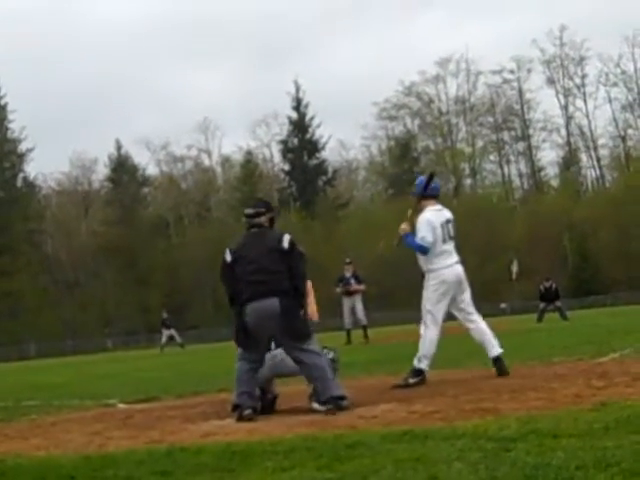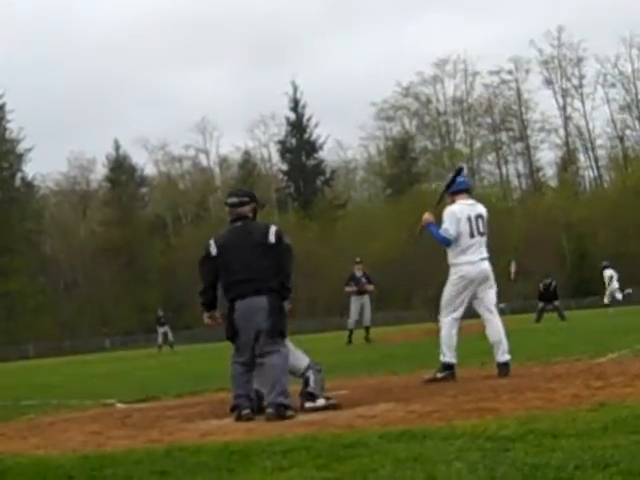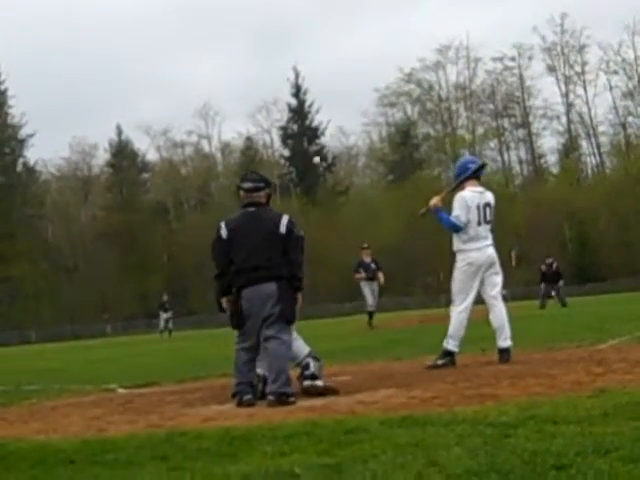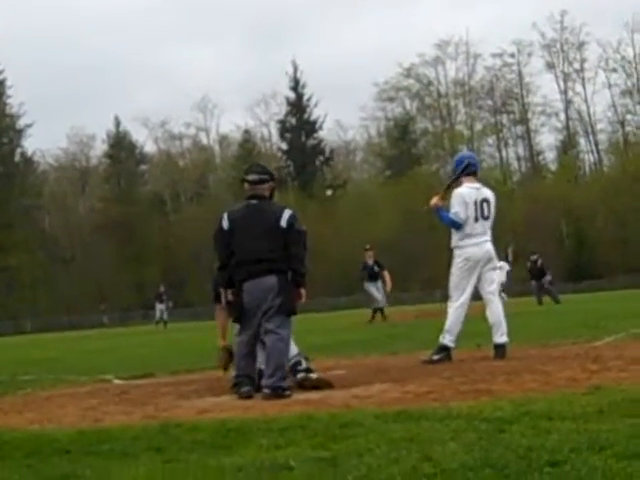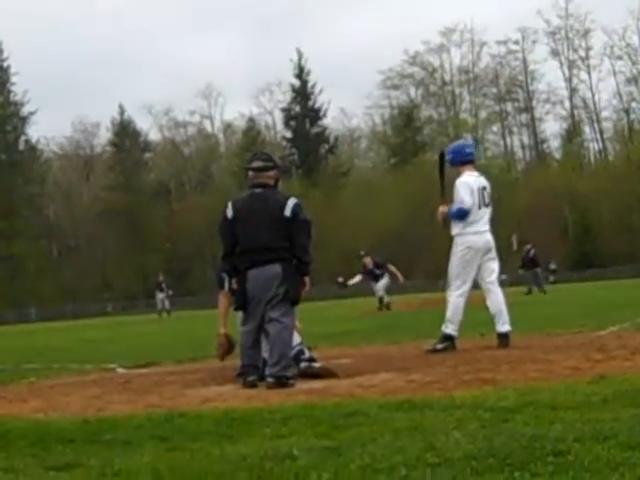
dt=0.4s
person 1, frame 1
left shoulder: (233, 251)
right shoulder: (284, 240)
left elbow: (230, 287)
right elbow: (299, 276)
left wrist: (241, 312)
right wrist: (300, 305)
left hip: (250, 309)
right hip: (281, 305)
left knee: (248, 358)
right knee: (307, 353)
left ankle: (245, 406)
right ankle: (332, 398)
person 1, frame 2
left shoulder: (217, 242)
right shoulder: (271, 232)
left elbow: (209, 278)
right elbow: (284, 268)
left wrist: (209, 307)
right wrist: (283, 297)
left hip: (239, 305)
right hip: (268, 301)
left knee: (242, 357)
right knee: (273, 352)
left ankle: (242, 406)
right ankle: (276, 404)
person 1, frame 3
left shoulder: (227, 226)
right shoulder: (282, 221)
left elbow: (221, 263)
right elbow: (294, 258)
left wrist: (224, 293)
right wrist: (296, 287)
left hip: (245, 291)
right hip: (275, 288)
left knee: (245, 343)
right knee: (277, 339)
left ankle: (244, 392)
right ankle: (278, 391)
person 1, frame 4
left shoulder: (229, 217)
right shoulder: (284, 215)
left elbow: (223, 255)
right elbow: (296, 252)
left wrist: (227, 285)
right wrist: (299, 283)
left hip: (245, 284)
right hip: (275, 281)
left knee: (245, 334)
right knee: (276, 332)
left ankle: (244, 383)
right ankle: (274, 384)
person 1, frame 5
left shoulder: (234, 206)
right shoulder: (288, 203)
left elbow: (228, 244)
right elbow: (301, 242)
left wrist: (232, 274)
right wrist: (304, 271)
left hip: (249, 273)
right hip: (279, 270)
left knee: (250, 323)
right knee: (280, 321)
left ankle: (249, 373)
right ankle: (278, 373)
person 2, frame 1
left shoulder: (426, 217)
right shoulder: (446, 213)
left elbow: (423, 248)
left wrist: (407, 235)
right wrist: (411, 233)
left hip: (439, 275)
right hip: (456, 270)
left knee: (430, 323)
right knee: (471, 316)
left ankle: (419, 371)
right ankle: (498, 359)
person 2, frame 2
left shoulder: (452, 210)
right shoulder: (481, 209)
left elbow: (446, 240)
left wrist: (429, 224)
left hip: (462, 270)
right hip: (483, 266)
left knee: (448, 317)
right knee: (490, 315)
left ankle: (448, 366)
right ankle: (503, 362)
person 2, frame 3
left shoulder: (463, 196)
right shoulder: (489, 196)
left elbow: (455, 226)
left wrist: (437, 209)
left hip: (469, 256)
right hip: (488, 253)
left knee: (460, 305)
right knee: (495, 300)
left ankle: (449, 352)
right ankle: (504, 348)
person 2, frame 4
left shoulder: (460, 193)
right shoulder: (488, 193)
left elbow: (456, 223)
right elbow: (487, 221)
left wrist: (439, 209)
left hip: (467, 252)
right hip: (487, 248)
left knee: (458, 300)
right knee: (492, 296)
left ankle: (445, 347)
right ankle: (500, 344)
person 2, frame 5
left shoulder: (463, 181)
right shoulder: (483, 181)
left elbow: (463, 211)
left wrist: (446, 213)
right wrist: (450, 213)
left hip: (467, 240)
right hip: (486, 237)
left knee: (457, 289)
right knee: (491, 285)
left ankle: (449, 336)
right ankle: (503, 333)
